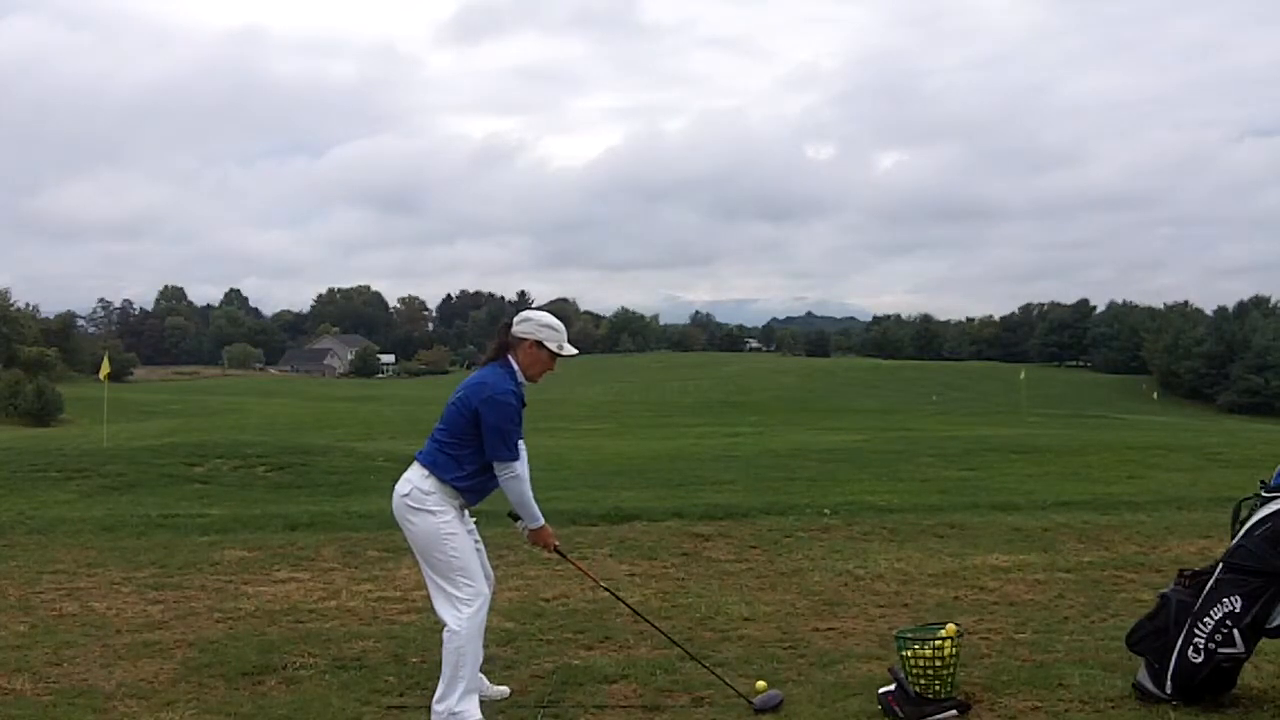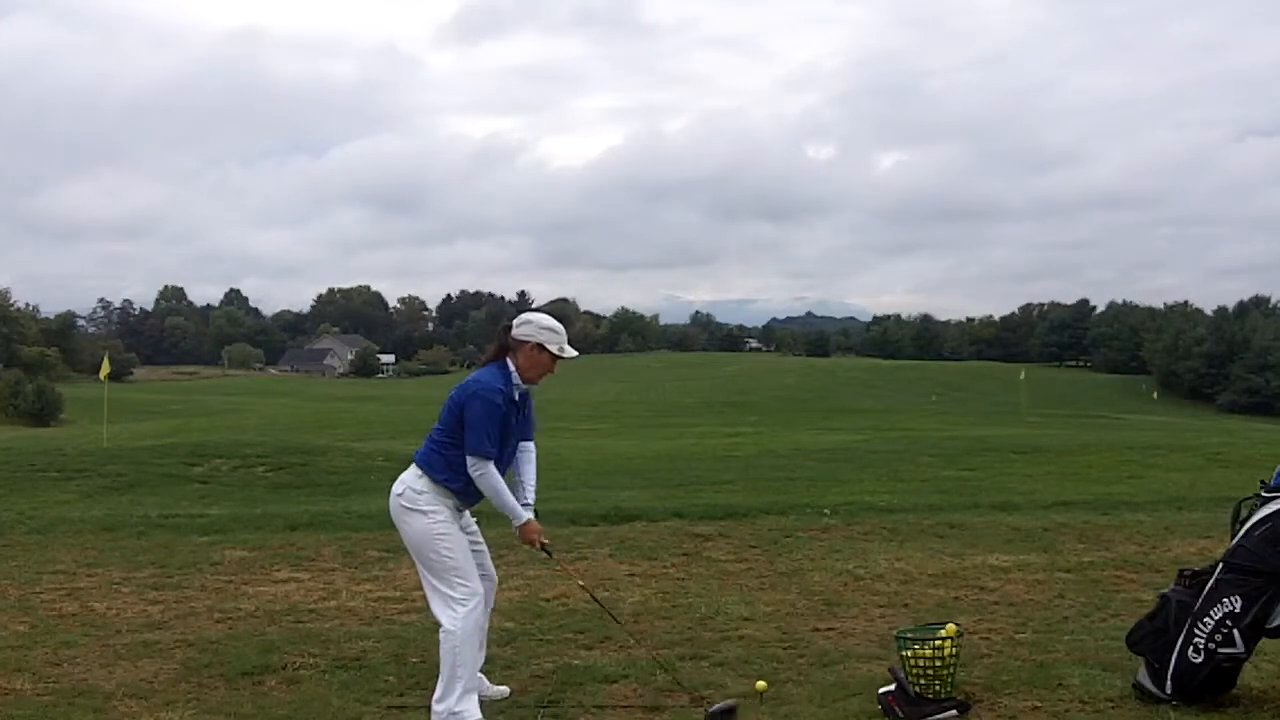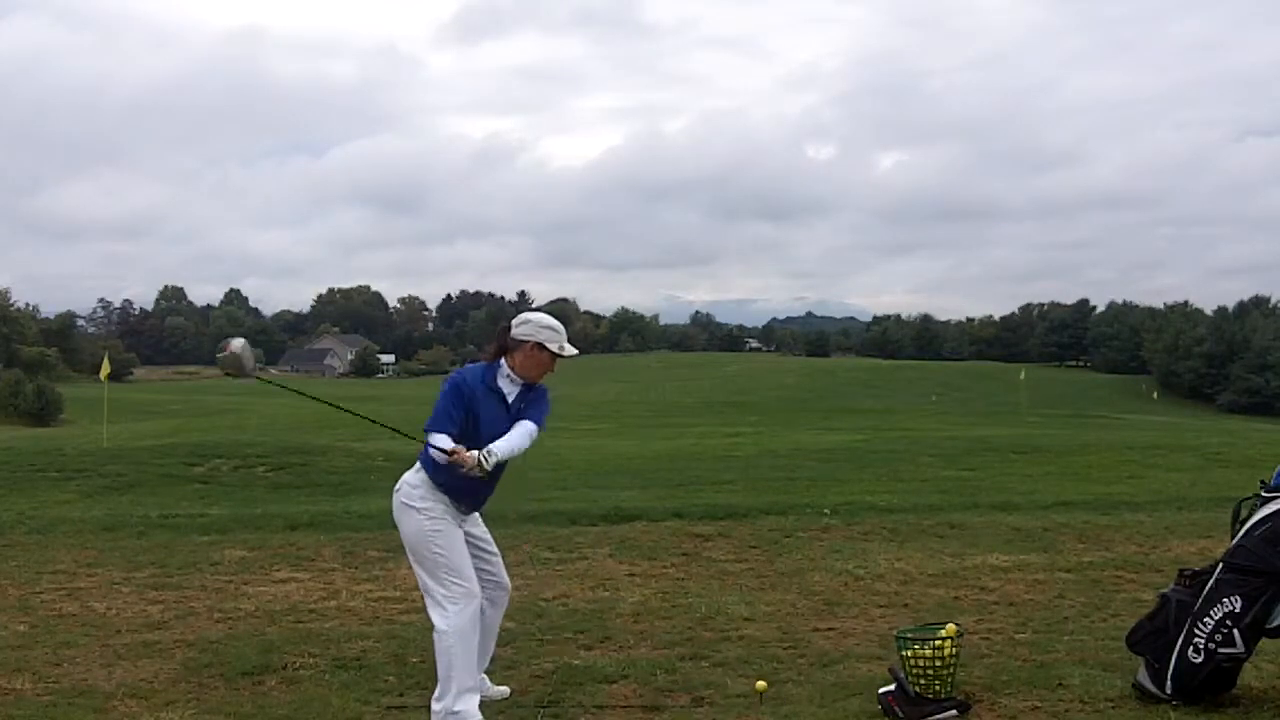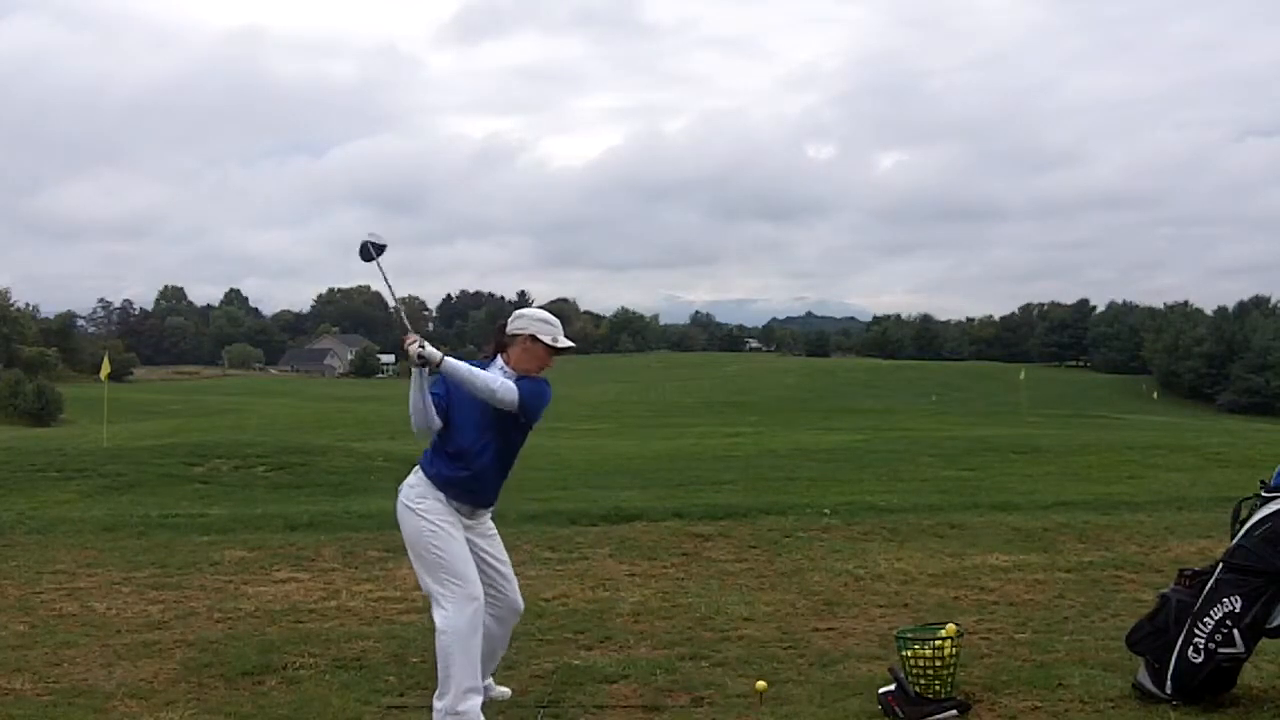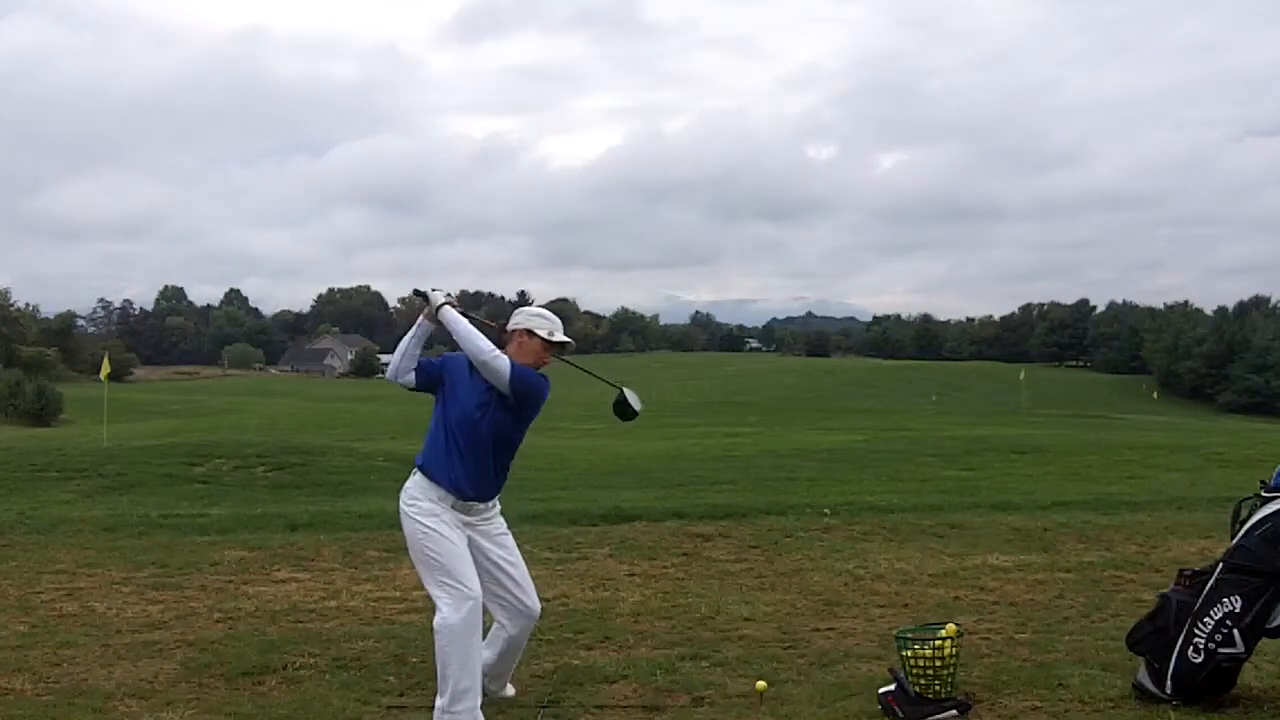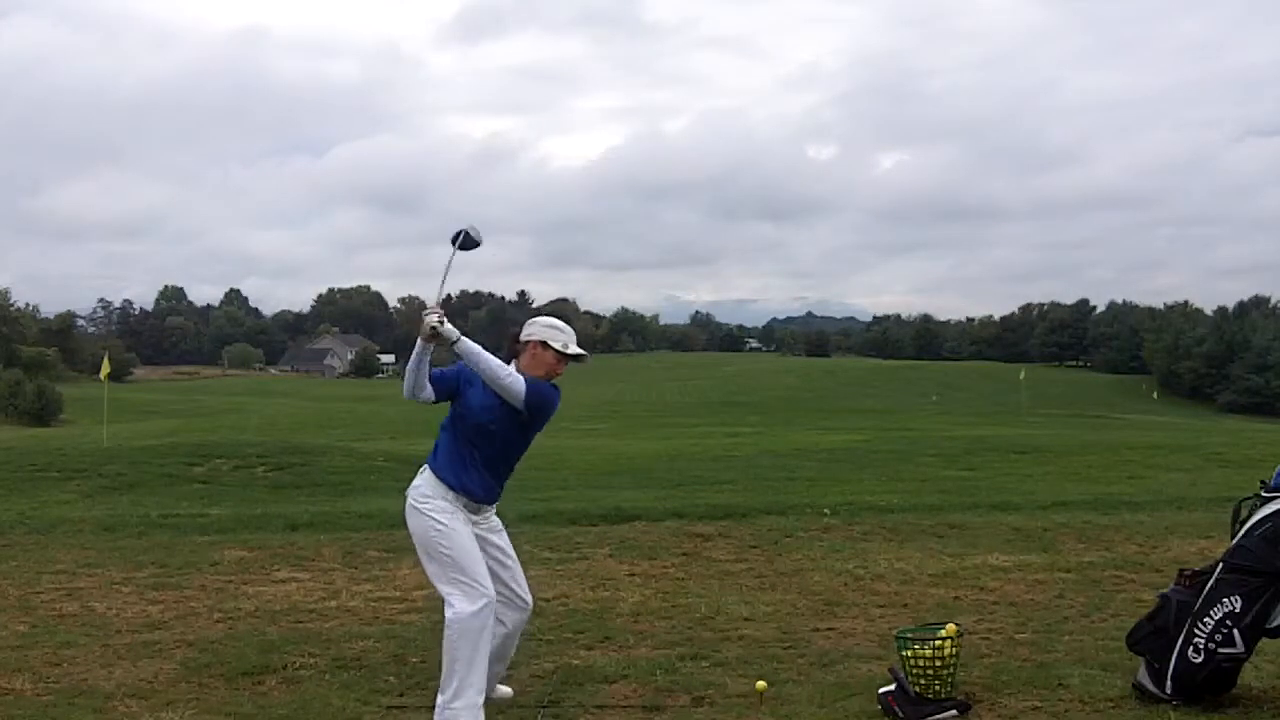
dt=0.2s
person 1, frame 1
left shoulder: (504, 381)
right shoulder: (497, 391)
left elbow: (517, 452)
right elbow: (506, 470)
left wrist: (529, 515)
right wrist: (536, 523)
left hip: (444, 498)
right hip: (427, 499)
left knee: (480, 585)
right knee: (468, 600)
left ankle: (466, 679)
person 1, frame 2
left shoulder: (516, 390)
right shoulder: (487, 390)
left elbow: (525, 448)
right elbow: (480, 468)
left wrist: (528, 508)
right wrist: (520, 519)
left hip: (447, 501)
right hip: (423, 499)
left knee: (483, 584)
right knee: (464, 600)
left ankle: (466, 679)
person 1, frame 3
left shoulder: (536, 395)
right shoulder: (467, 381)
left elbow: (525, 434)
right elbow: (436, 443)
left wrist: (485, 456)
right wrist: (453, 452)
left hip: (461, 506)
right hip: (425, 498)
left knee: (494, 589)
right knee: (459, 600)
left ankle: (468, 679)
person 1, frame 4
left shoulder: (537, 390)
right shoulder: (457, 373)
left elbow: (501, 394)
right elbow: (426, 431)
left wrist: (438, 359)
right wrist: (421, 370)
left hip: (475, 512)
right hip: (428, 500)
left knee: (506, 603)
right knee: (462, 601)
left ankle: (474, 680)
person 1, frame 5
left shoulder: (534, 386)
right shoulder: (456, 366)
left elbow: (489, 361)
right elbow: (398, 374)
left wrist: (445, 312)
right wrist: (427, 320)
left hip: (482, 511)
right hip: (429, 501)
left knee: (524, 607)
right knee: (462, 600)
left ankle: (487, 675)
person 1, frame 6
left shoulder: (545, 397)
right shoulder: (469, 375)
left elbow: (507, 384)
right elbow: (415, 392)
left wrist: (454, 337)
right wrist: (425, 341)
left hip: (480, 510)
right hip: (435, 499)
left knee: (516, 603)
right knee: (474, 598)
left ankle: (479, 680)
